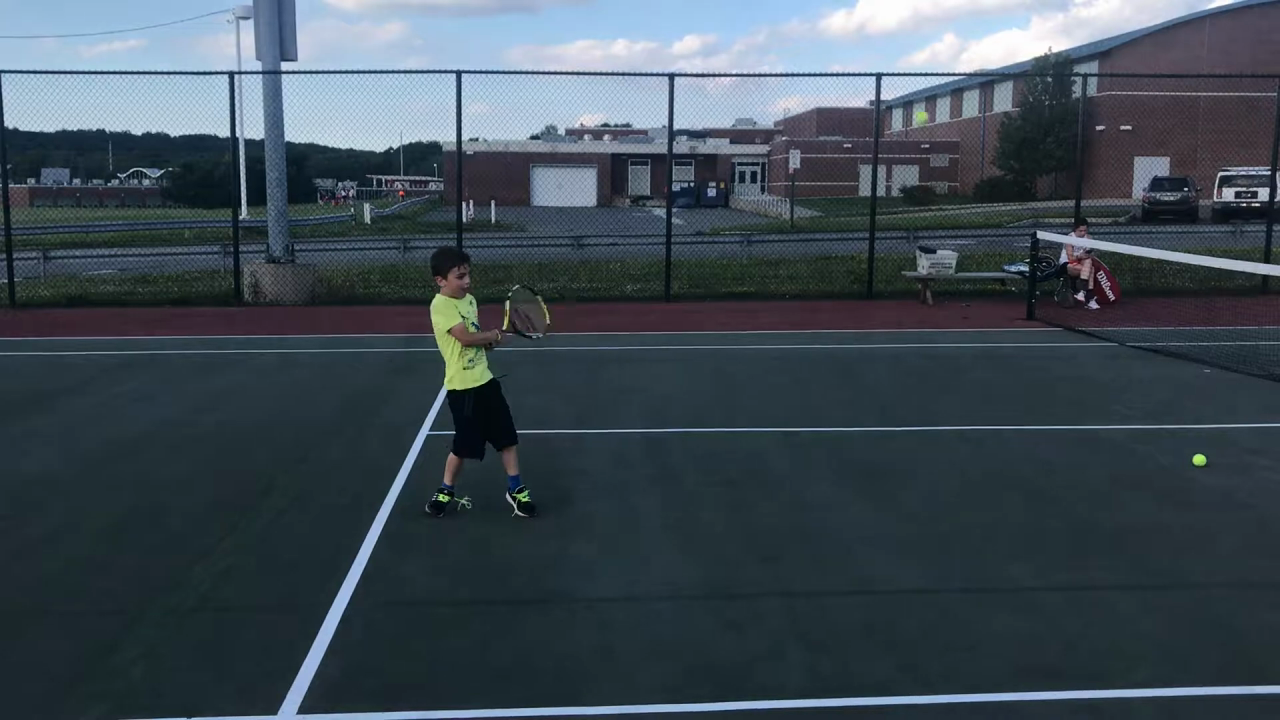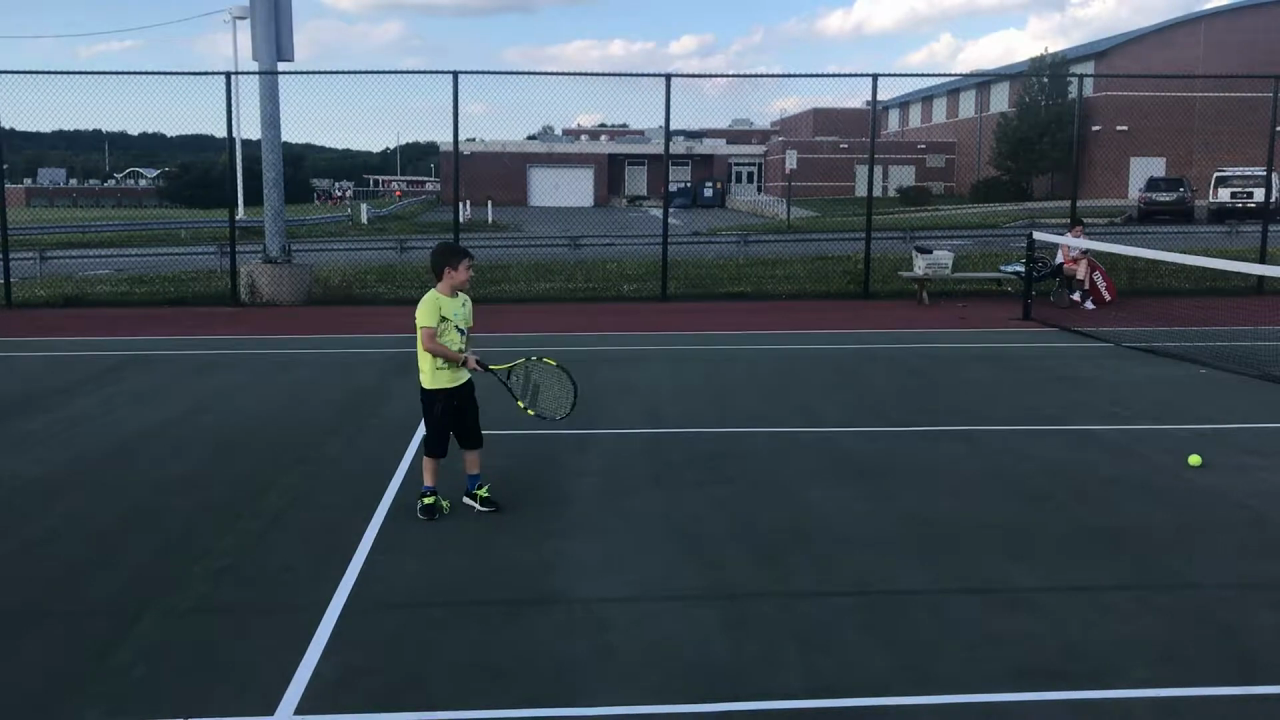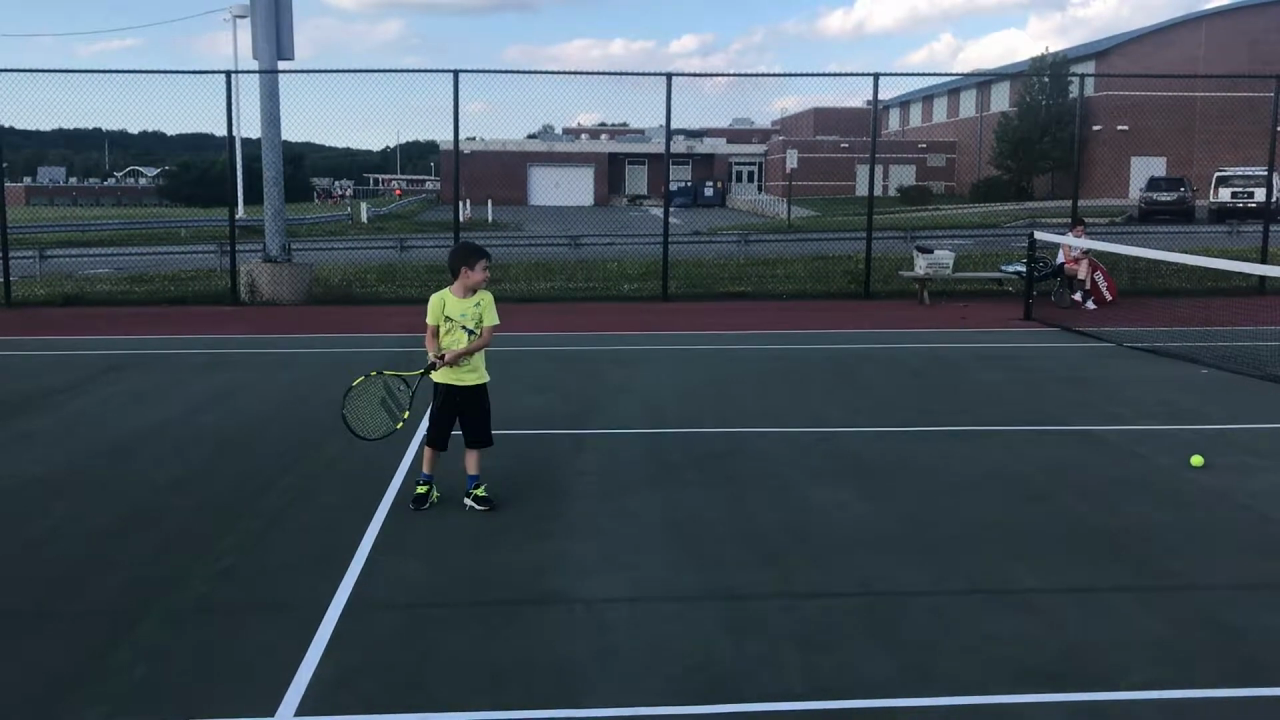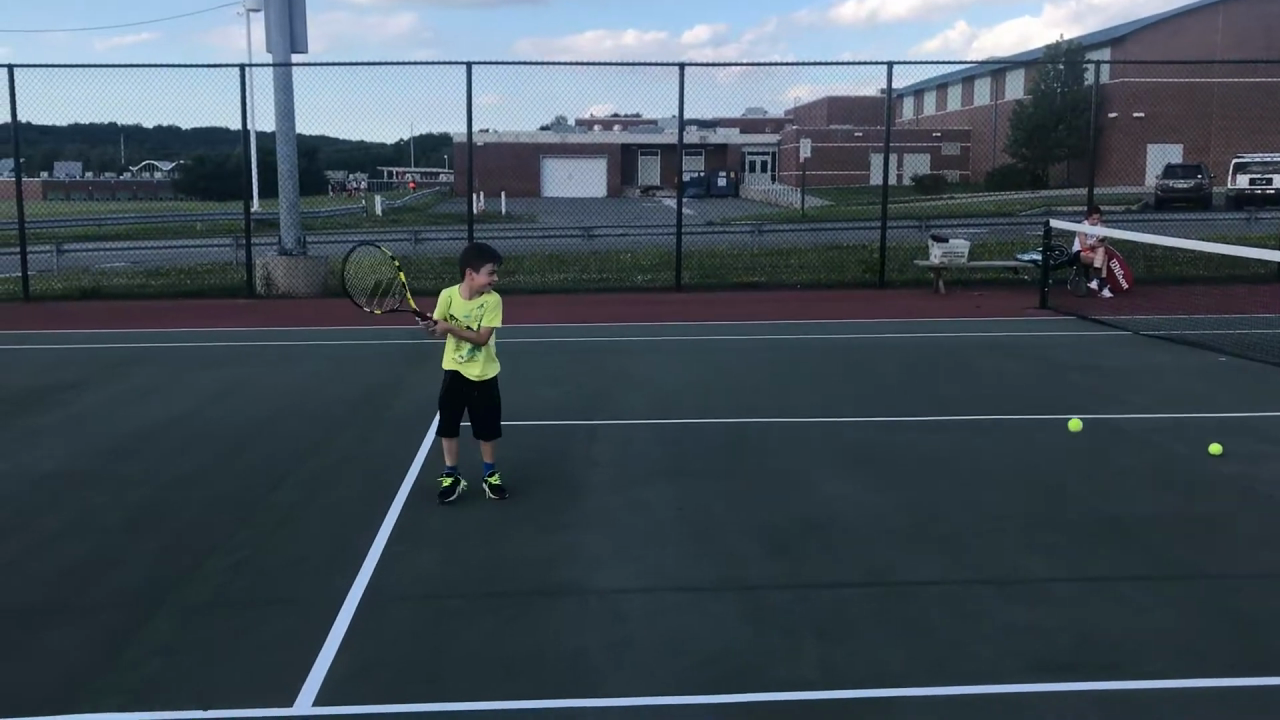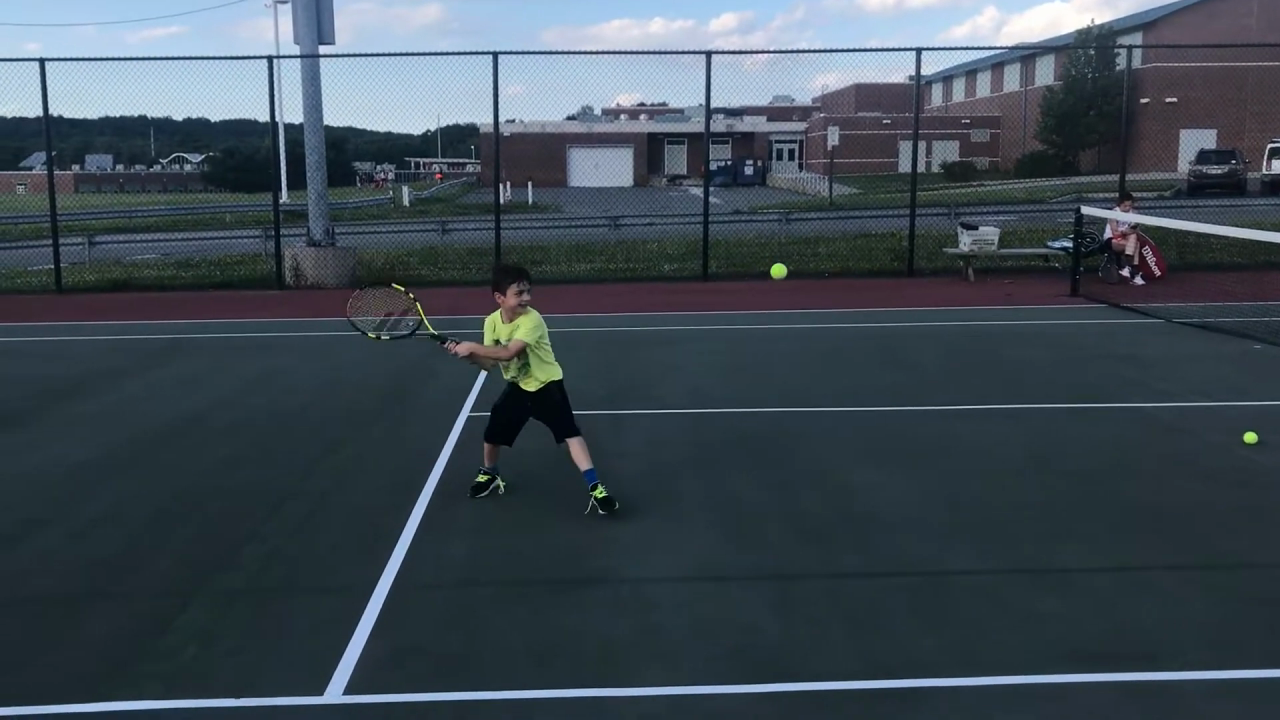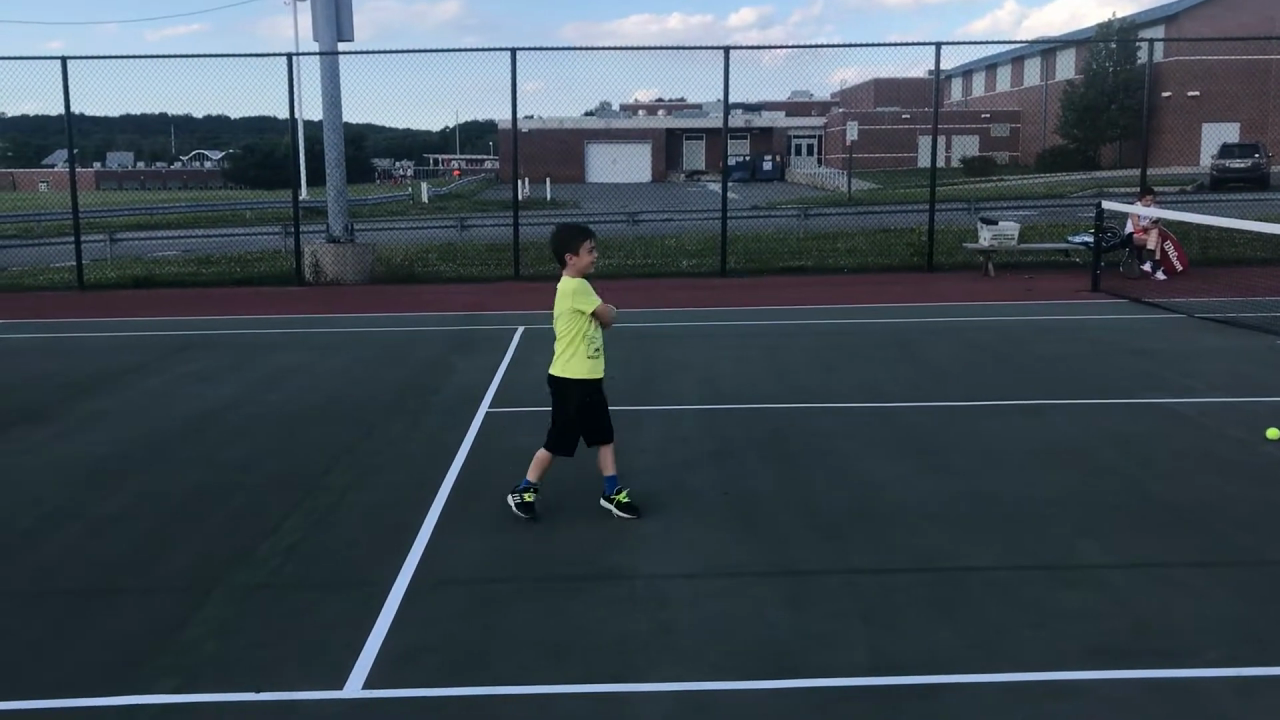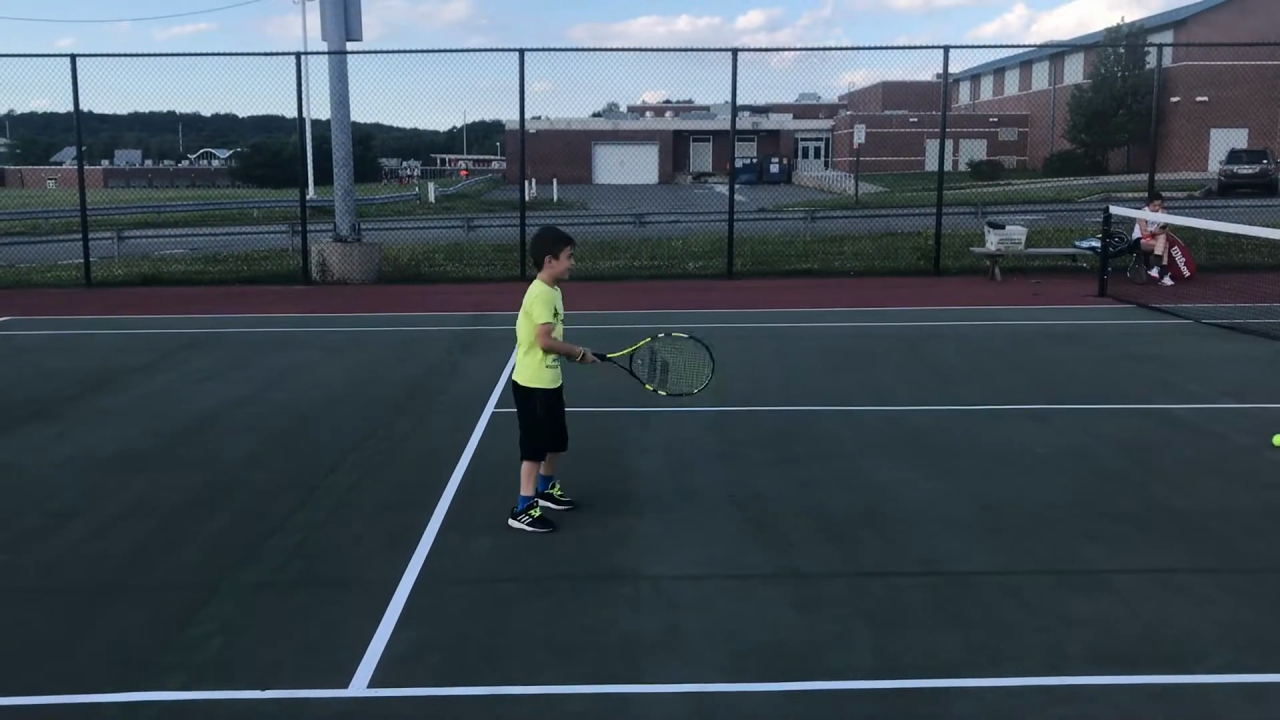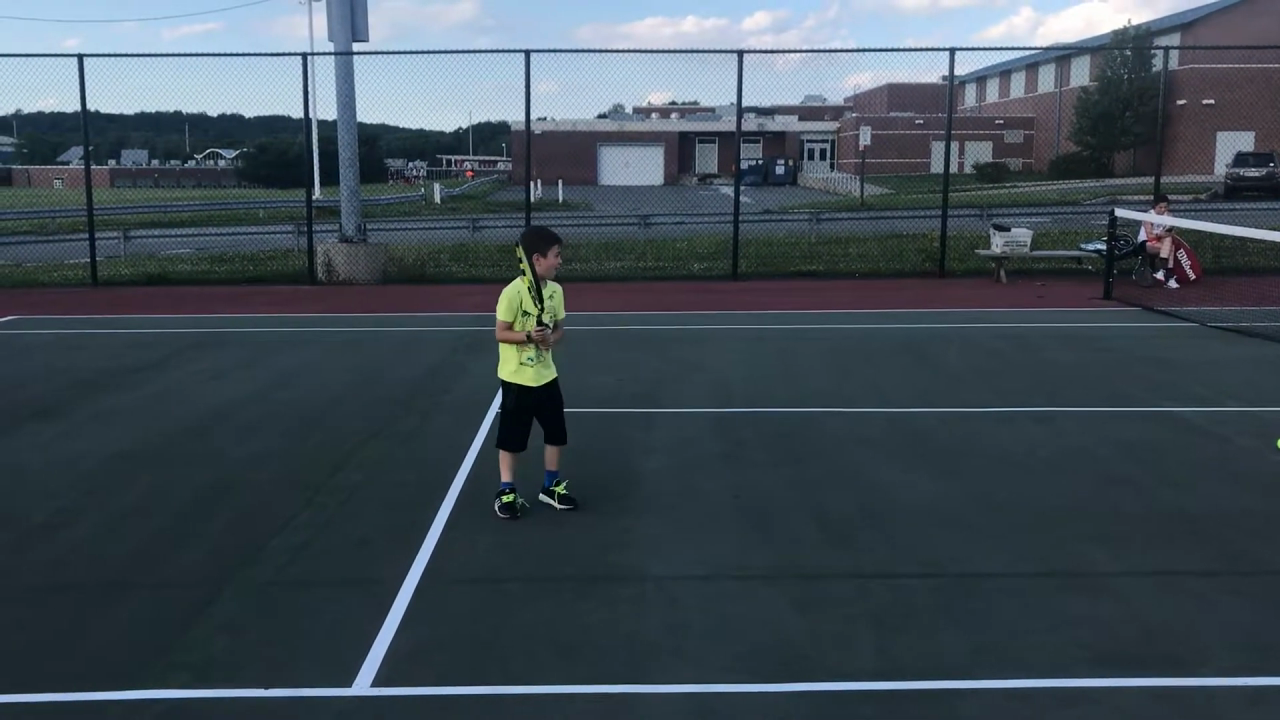
dt=0.5s
person 1, frame 1
left shoulder: (469, 298)
right shoulder: (441, 304)
right elbow: (466, 337)
left wrist: (486, 339)
right wrist: (495, 335)
left hip: (485, 380)
right hip: (463, 386)
left knee: (507, 436)
right knee: (465, 444)
left ankle: (516, 489)
right ankle: (445, 491)
person 1, frame 2
left shoulder: (463, 300)
right shoulder: (430, 302)
right elbow: (428, 342)
left wrist: (467, 356)
right wrist: (462, 357)
left hip: (462, 381)
right hip: (436, 385)
left knee: (472, 437)
right knee: (435, 441)
left ankle: (474, 489)
right ankle: (429, 495)
person 1, frame 3
left shoulder: (486, 299)
right shoulder: (438, 300)
left elbow: (486, 337)
right elbow: (431, 335)
left wrist: (459, 353)
right wrist: (435, 354)
left hip: (475, 380)
right hip: (445, 380)
left knee: (476, 437)
right knee: (436, 435)
left ankle: (473, 488)
right ankle: (425, 483)
person 1, frame 4
left shoulder: (493, 300)
right shoulder: (448, 295)
left elbow: (482, 338)
right elbow: (440, 325)
left wrist: (451, 328)
right wrist: (433, 324)
left hip: (485, 373)
right hip: (455, 370)
left knee: (488, 429)
right knee: (448, 425)
left ankle: (490, 475)
right ankle: (450, 475)
person 1, frame 5
left shoulder: (532, 320)
right shoulder: (492, 323)
left elbow: (508, 353)
right elbow: (489, 362)
left wrist: (472, 347)
right wrist: (467, 352)
left hip: (547, 384)
right hip: (518, 385)
left knee: (570, 432)
right knee: (493, 432)
left ankle: (596, 487)
right ankle: (488, 473)
person 1, frame 6
left shoulder: (572, 285)
right shoulder: (577, 287)
right elbow: (607, 318)
left wrist: (598, 313)
right wrist: (610, 309)
left hip: (585, 376)
right hip: (570, 378)
left knee: (602, 434)
right knee: (559, 440)
left ankle: (613, 491)
right ankle: (524, 491)
person 1, frame 7
left shoulder: (552, 291)
right shoulder: (541, 294)
right elbow: (544, 341)
left wrist: (570, 351)
right wrist: (579, 352)
left hip: (549, 381)
right hip: (532, 384)
left knee: (556, 440)
right knee: (534, 445)
left ankle: (545, 489)
right ankle: (523, 509)
person 1, frame 8
left shoulder: (556, 290)
right shoulder: (512, 293)
left elbow: (559, 329)
right elbow: (500, 334)
left wrist: (551, 337)
right wrist: (529, 336)
left hip: (546, 376)
right hip: (517, 379)
left knee: (556, 433)
right knee: (511, 437)
left ankle: (552, 486)
right ankle: (506, 491)
